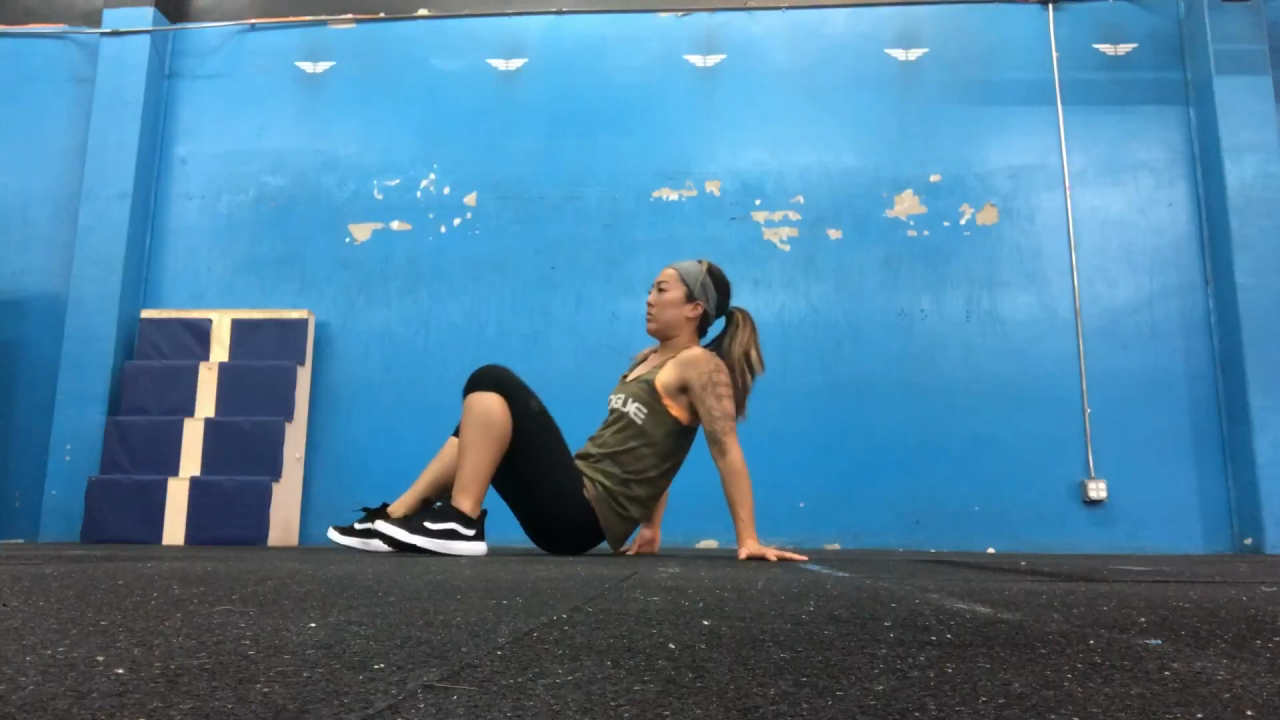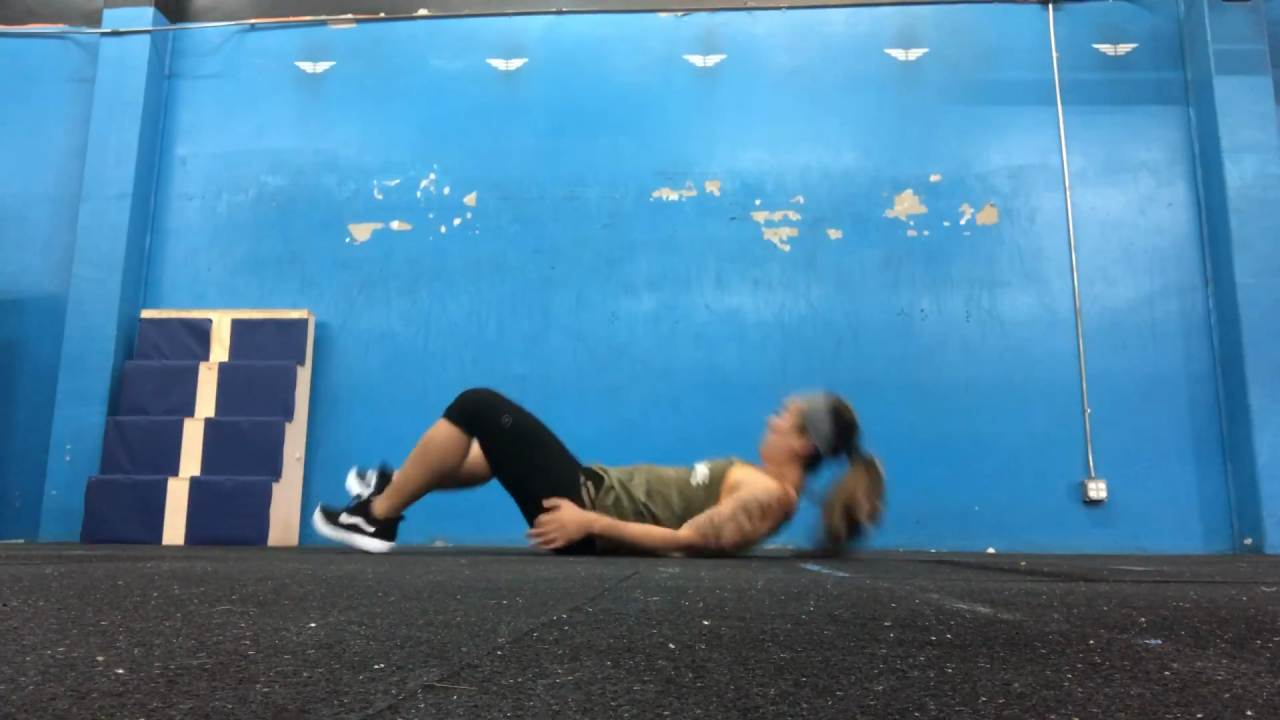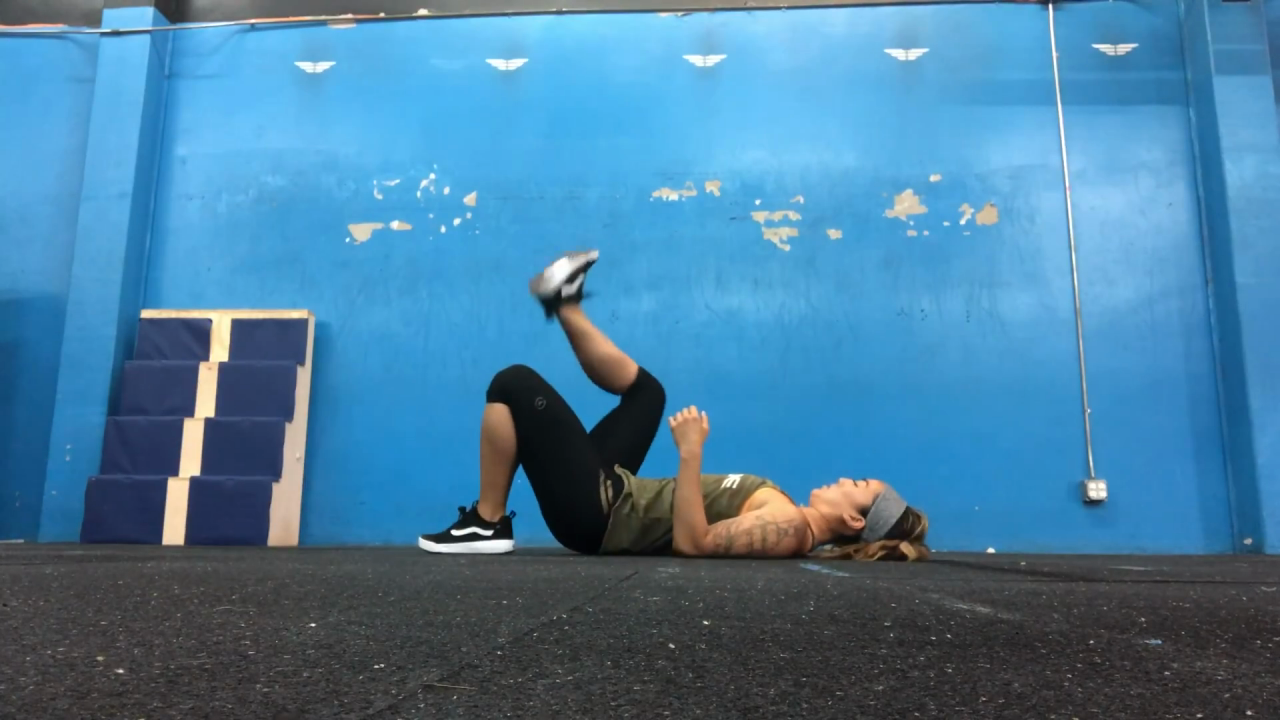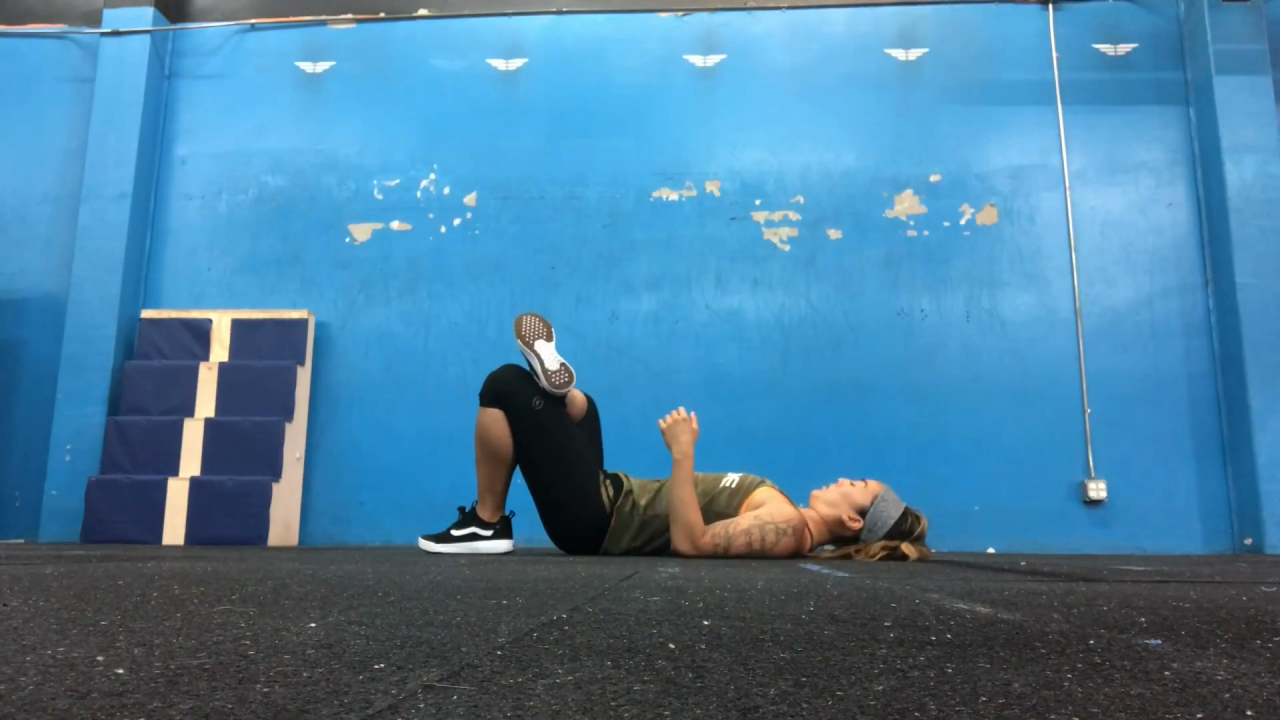
dt=1s
person 1, frame 1
left shoulder: (700, 365)
right shoulder: (649, 361)
left elbow: (727, 451)
left wrist: (749, 541)
right wrist: (649, 526)
left hip: (576, 516)
right hip: (571, 508)
left knee: (492, 381)
right knee: (482, 418)
left ankle: (462, 523)
right ankle: (393, 518)
person 1, frame 2
left shoulder: (768, 495)
right shoulder: (763, 481)
left elbow: (685, 540)
left wrist: (588, 523)
left hip: (591, 509)
right hip: (597, 490)
left knee: (478, 407)
right knee: (500, 446)
left ankle: (375, 518)
right ankle: (392, 485)
person 1, frame 3
left shoulder: (789, 530)
right shoulder: (792, 519)
left elbow: (690, 540)
left wrist: (690, 454)
left hip: (595, 514)
right hip: (613, 495)
left knee: (514, 384)
right knee: (643, 389)
left ankle: (486, 524)
right ankle: (566, 305)
person 1, frame 4
left shoulder: (787, 530)
right shoulder: (790, 521)
left elbow: (689, 541)
left wrist: (682, 453)
left hip: (592, 520)
right hip: (609, 501)
left knee: (506, 385)
left ankle: (487, 524)
right ankle: (557, 383)
